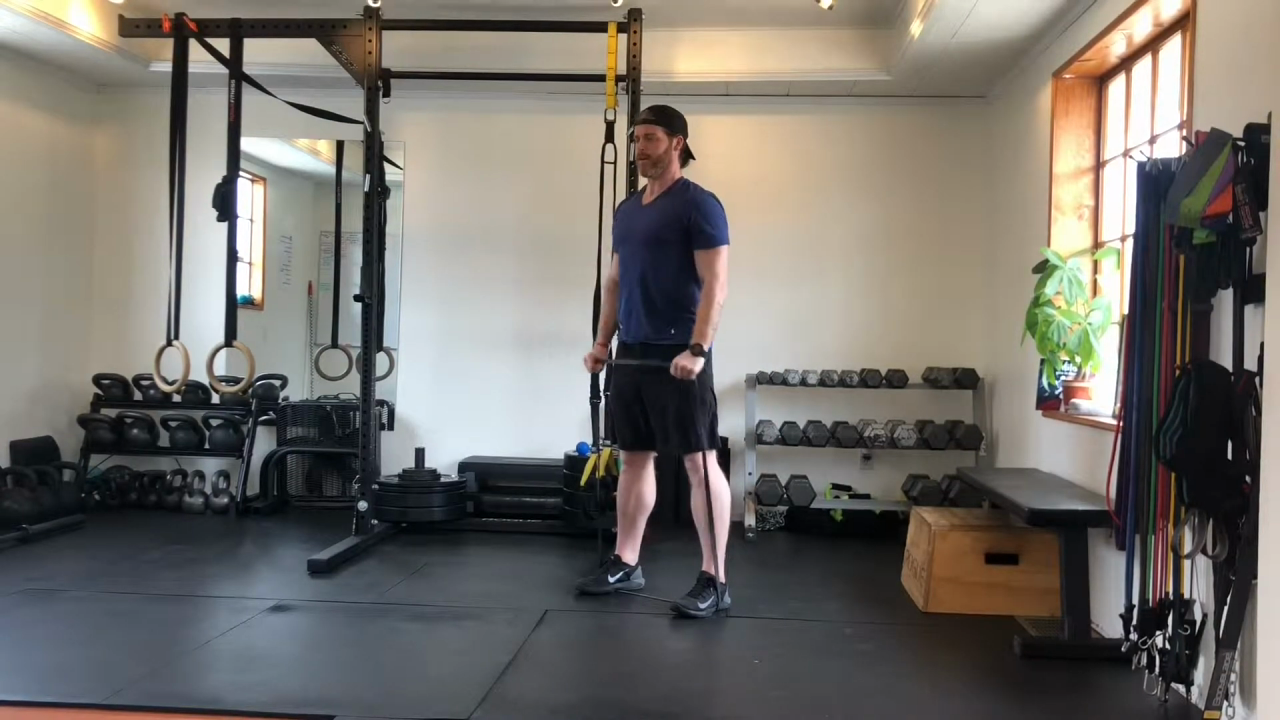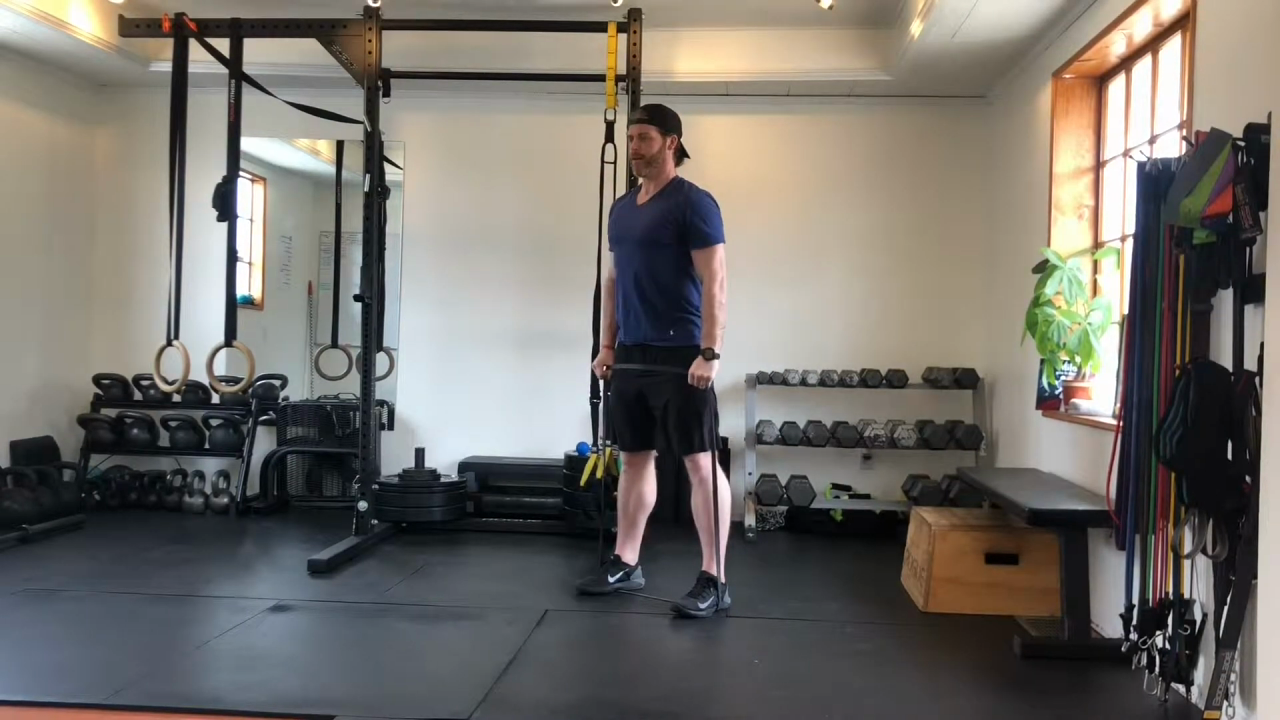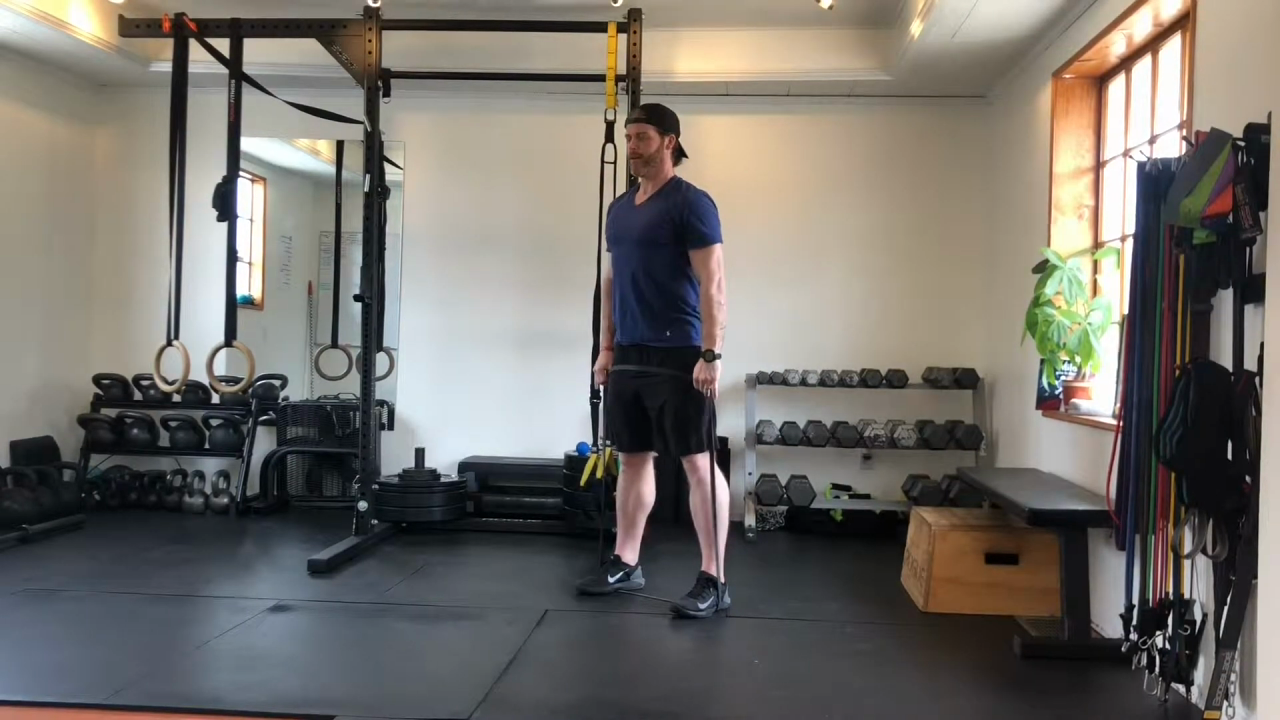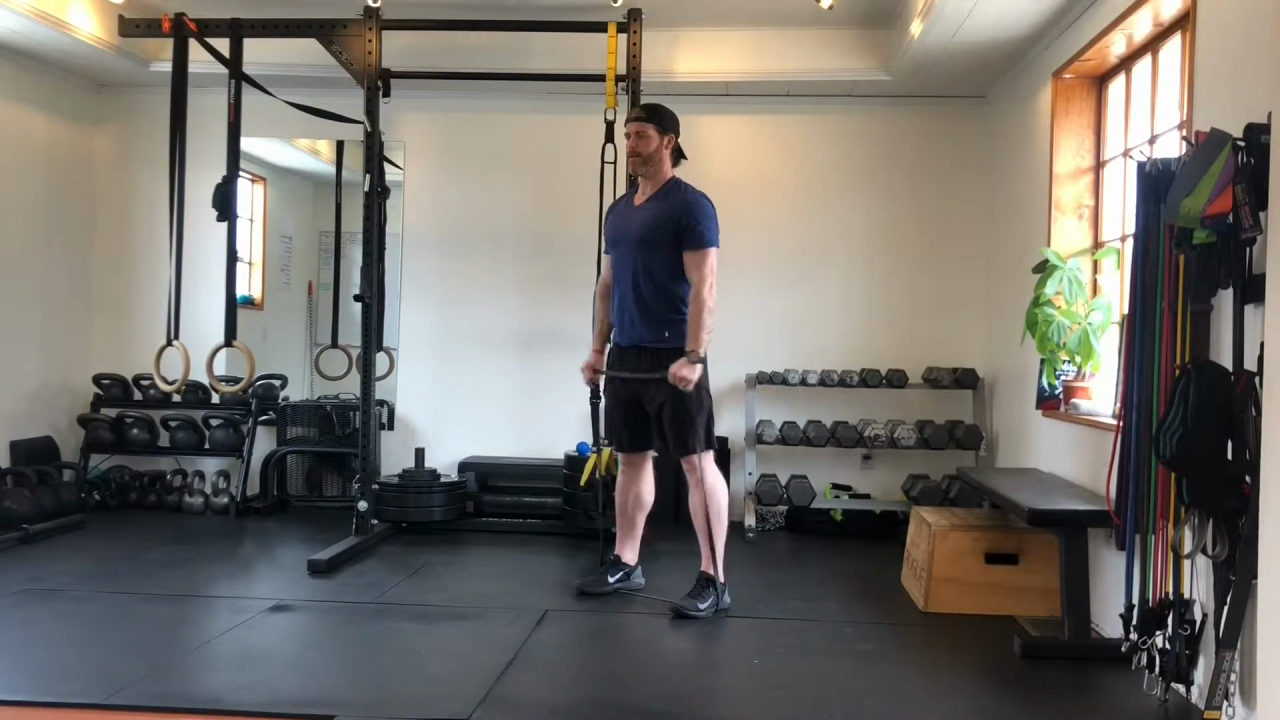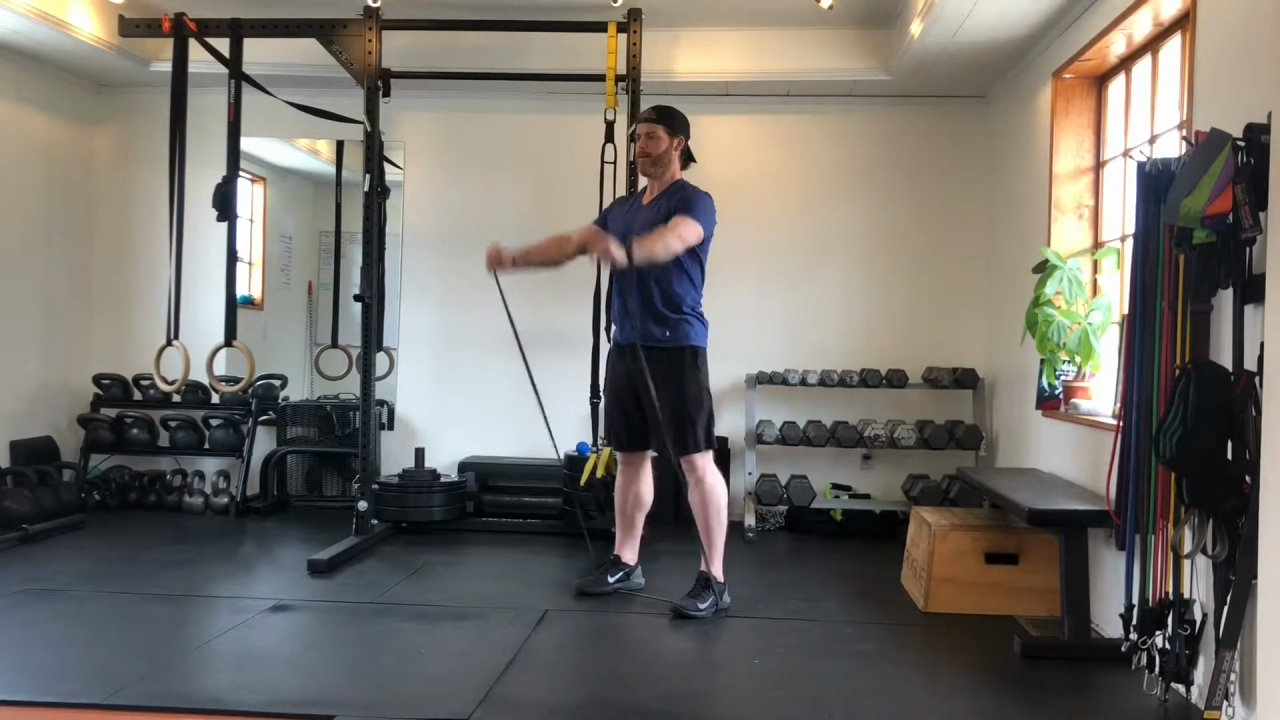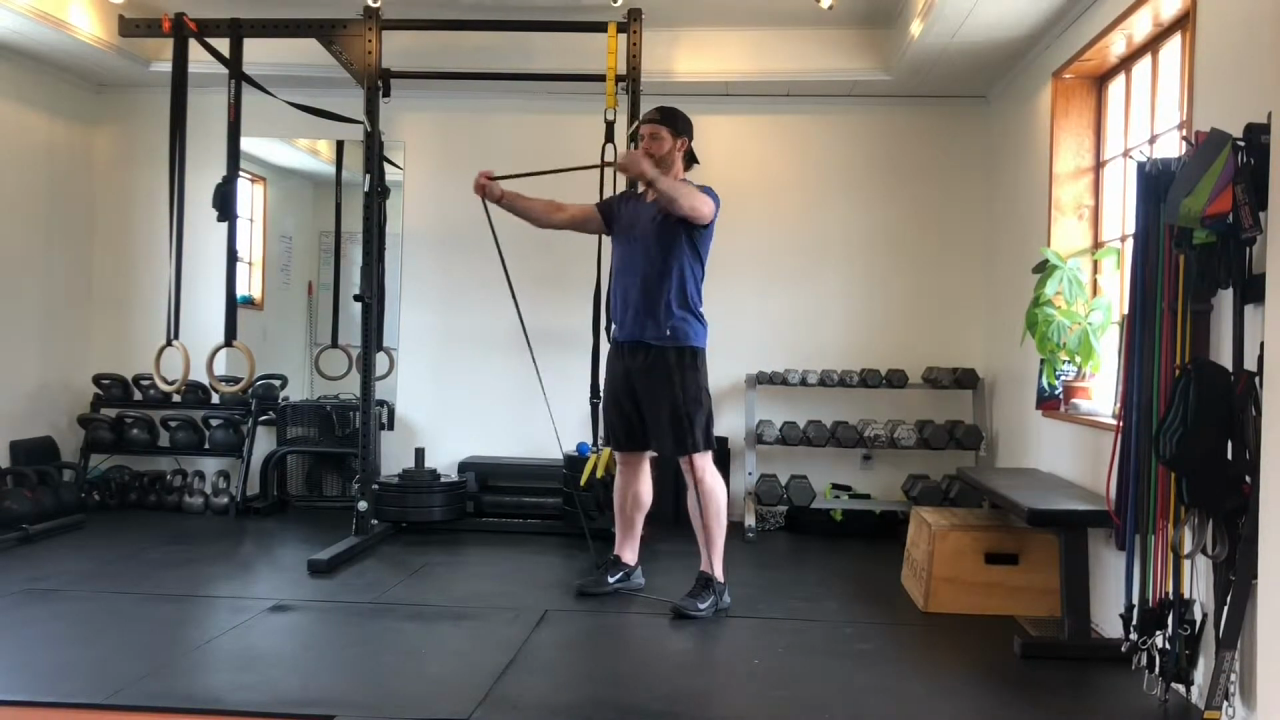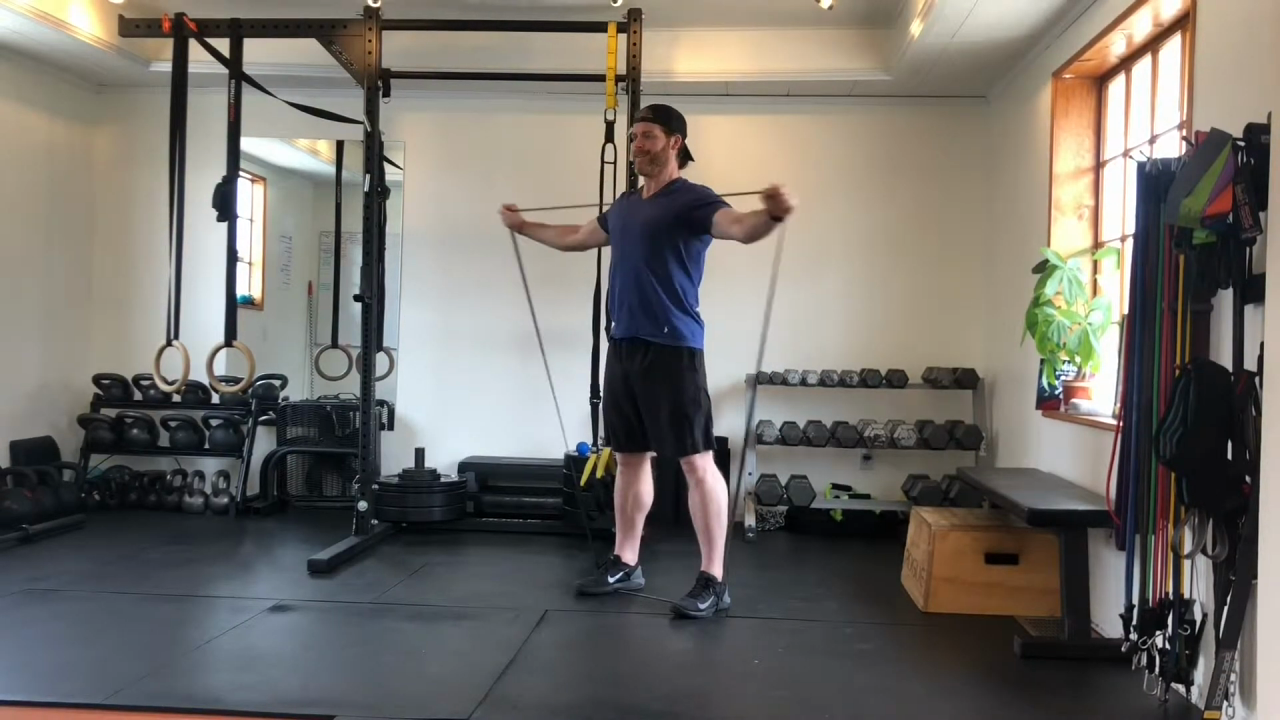
dt=0.3s
person 1, frame 1
left shoulder: (698, 204)
right shoulder: (627, 209)
left elbow: (715, 283)
left wrist: (698, 349)
right wrist: (602, 341)
left hip: (677, 353)
right hip: (632, 351)
left knee: (699, 461)
right knee: (633, 458)
left ankle: (713, 580)
right ankle: (625, 563)
person 1, frame 2
left shoulder: (693, 203)
right shoulder: (622, 208)
left elbow: (713, 282)
left wrist: (709, 353)
right wrist: (607, 345)
left hip: (679, 353)
right hip: (632, 353)
left knee: (699, 462)
right knee: (634, 458)
left ankle: (713, 579)
right ankle: (626, 562)
person 1, frame 3
left shoulder: (691, 203)
right shoulder: (619, 208)
left elbow: (712, 283)
left wrist: (710, 354)
right wrist: (606, 347)
left hip: (676, 354)
right hip: (630, 353)
left knee: (697, 462)
right knee: (632, 458)
left ankle: (713, 579)
right ankle: (625, 563)
person 1, frame 4
left shoulder: (689, 205)
right shoulder: (618, 209)
left elbow: (703, 286)
left wrist: (694, 355)
right wrist: (598, 348)
left hip: (672, 354)
right hip: (627, 354)
left knee: (696, 462)
right knee: (631, 458)
left ankle: (713, 580)
right ankle: (625, 563)
person 1, frame 5
left shoulder: (694, 202)
right shoulder: (621, 209)
left elbow: (669, 240)
right elbow: (569, 244)
left wrist: (624, 252)
right wrist: (514, 258)
left hip: (676, 348)
right hip: (625, 348)
left knee: (696, 460)
right knee: (630, 457)
left ankle: (713, 579)
right ankle: (625, 562)
person 1, frame 6
left shoulder: (697, 198)
right shoulder: (624, 206)
left elbow: (694, 207)
right elbow: (558, 216)
left wrist: (651, 174)
right wrist: (499, 196)
left hip: (675, 347)
right hip: (624, 347)
left knee: (696, 461)
right knee: (629, 457)
left ankle: (713, 579)
right ankle: (625, 562)
person 1, frame 7
left shoulder: (689, 200)
right shoulder: (626, 204)
left elbow: (736, 226)
right elbow: (575, 238)
left wrist: (772, 214)
right wrist: (522, 226)
left hip: (672, 349)
right hip: (624, 347)
left knee: (695, 459)
right knee: (630, 457)
left ankle: (713, 580)
right ankle: (625, 564)
